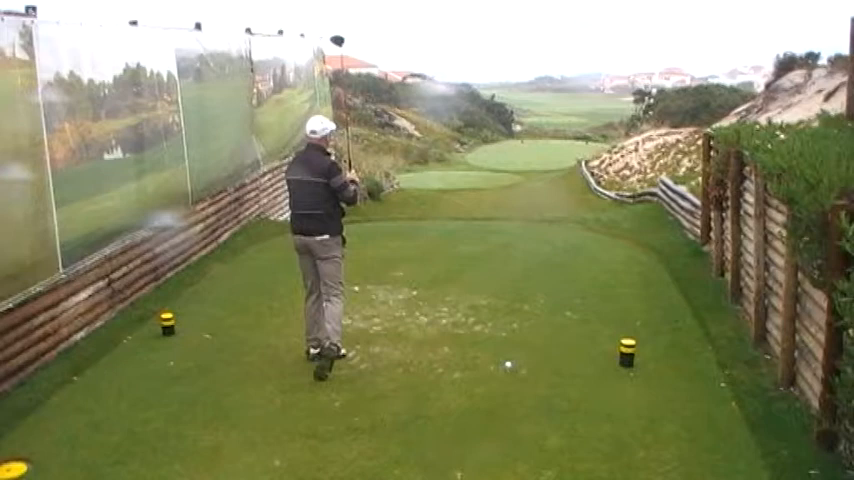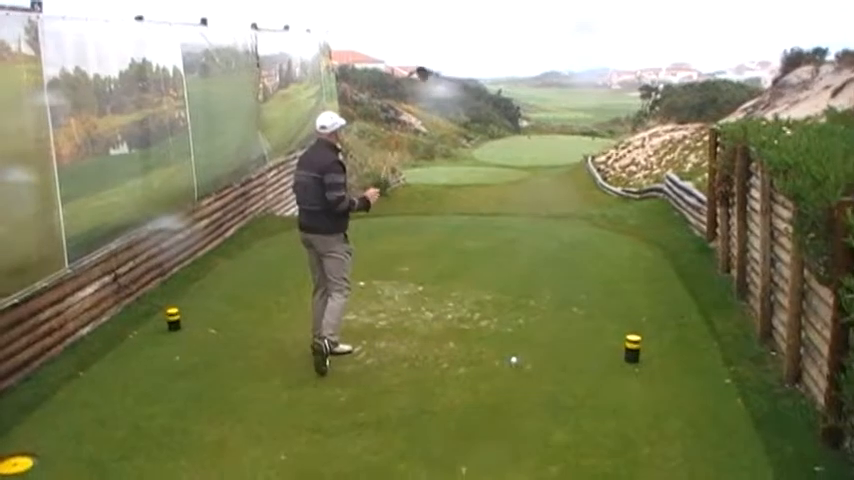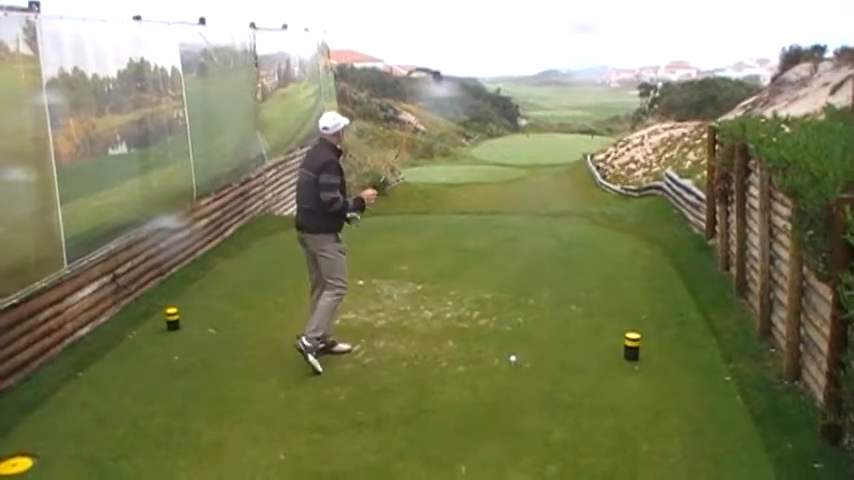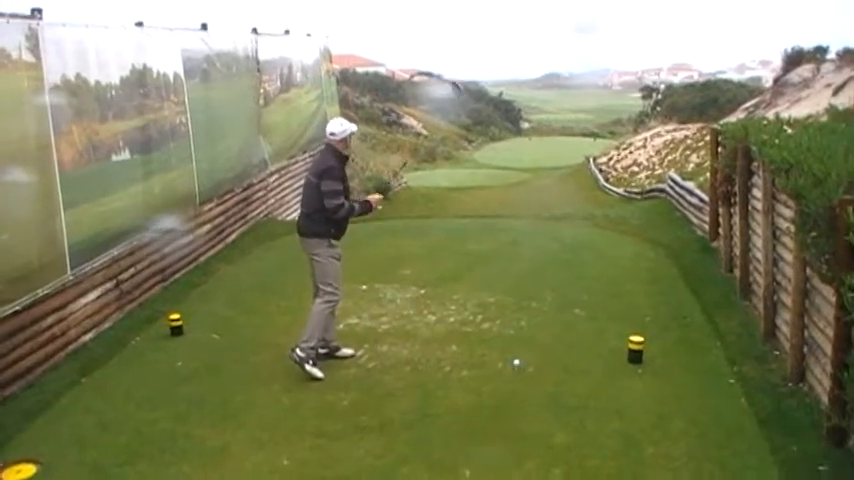
dt=0.4s
person 1, frame 1
left shoulder: (293, 164)
right shoulder: (328, 165)
right elbow: (351, 197)
left wrist: (340, 182)
right wrist: (352, 181)
left hip: (299, 235)
right hip: (325, 236)
left knee: (313, 292)
right knee: (333, 294)
left ankle: (315, 345)
right ankle: (331, 346)
person 1, frame 2
left shoulder: (305, 158)
right shoulder: (332, 161)
right elbow: (338, 202)
right wrist: (365, 200)
left hip: (308, 230)
right hip: (329, 233)
left knee: (321, 287)
right knee: (339, 289)
left ankle: (321, 340)
right ankle: (326, 340)
person 1, frame 3
left shoulder: (313, 155)
right shoulder: (329, 162)
right elbow: (332, 203)
left wrist: (354, 204)
right wrist: (360, 201)
left hip: (307, 229)
right hip: (323, 232)
left knee: (320, 287)
right knee: (336, 287)
left ankle: (322, 339)
right ankle: (309, 340)
person 1, frame 4
left shoulder: (326, 161)
right shoulder: (331, 167)
right elbow: (337, 209)
left wrist: (362, 203)
right wrist: (366, 206)
left hip: (316, 233)
right hip: (321, 237)
left knee: (325, 291)
right knee: (329, 294)
left ankle: (326, 344)
right ankle: (304, 350)
